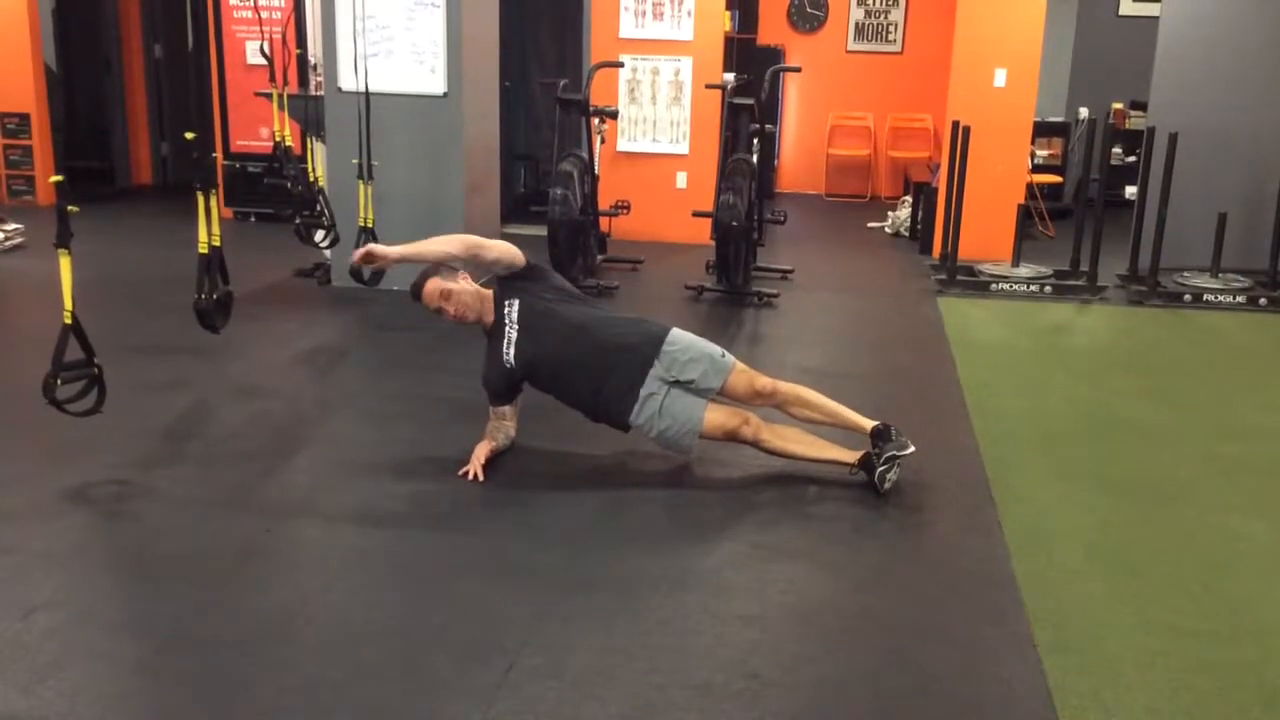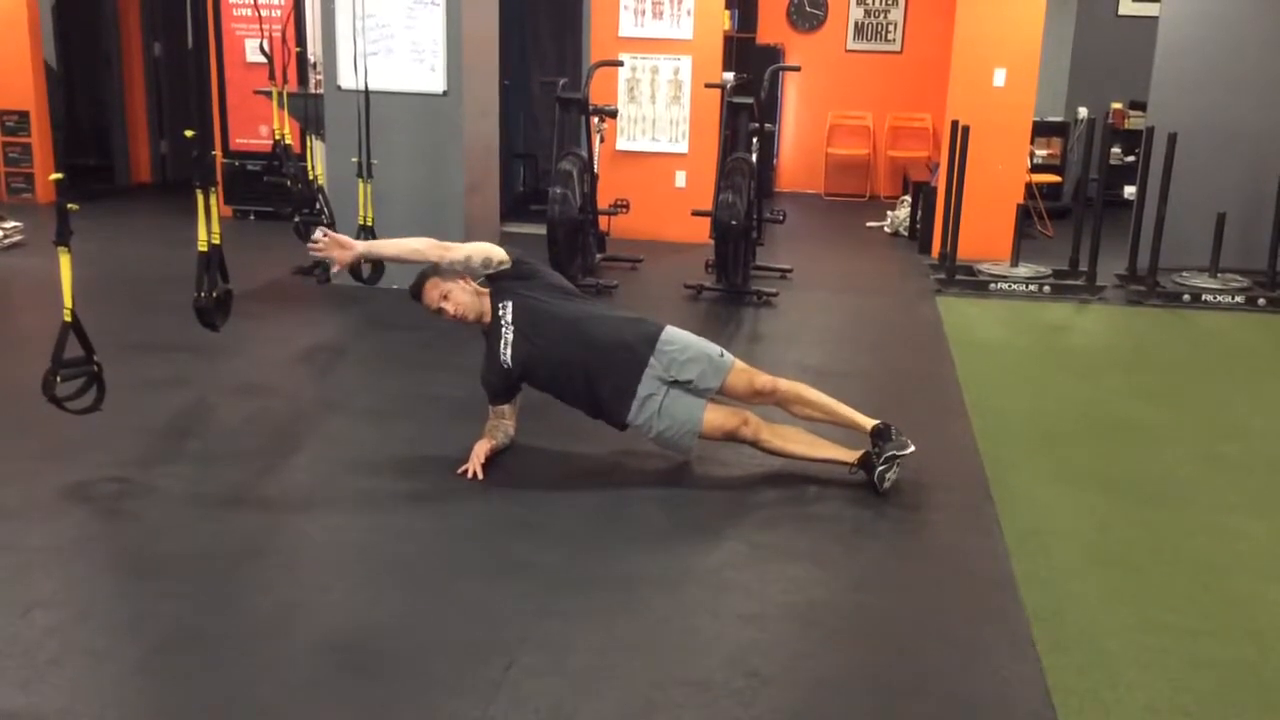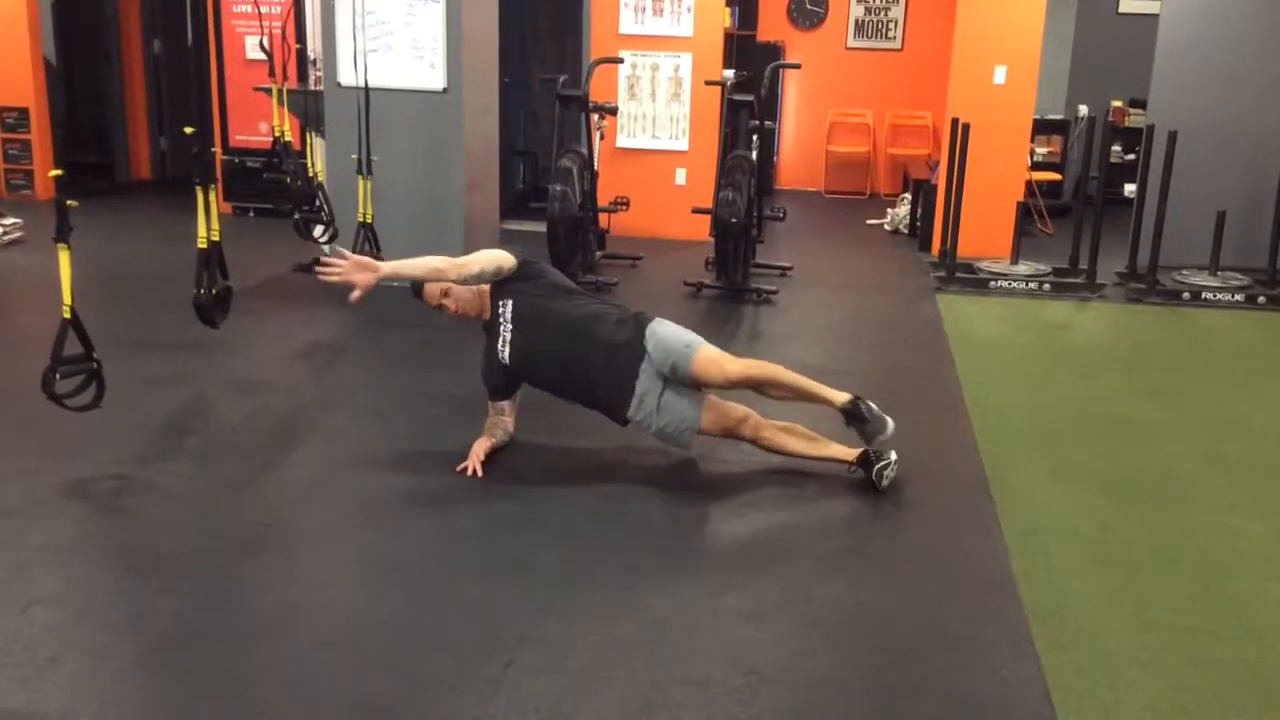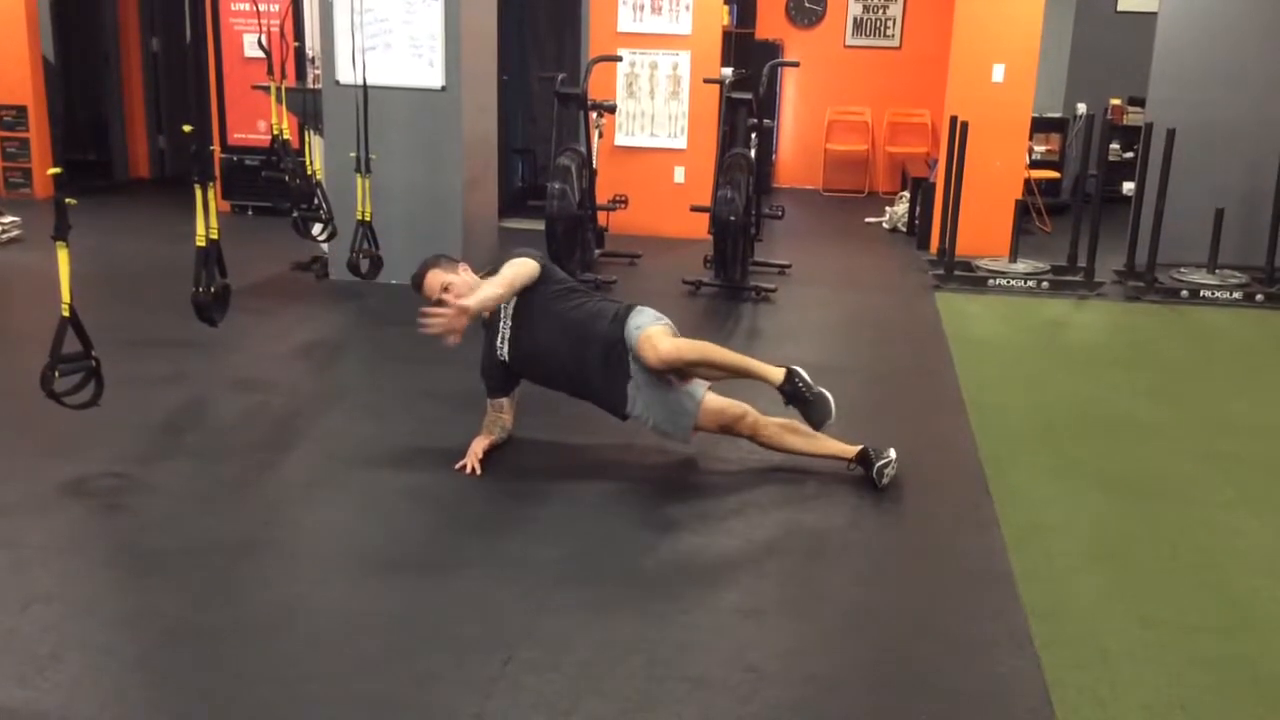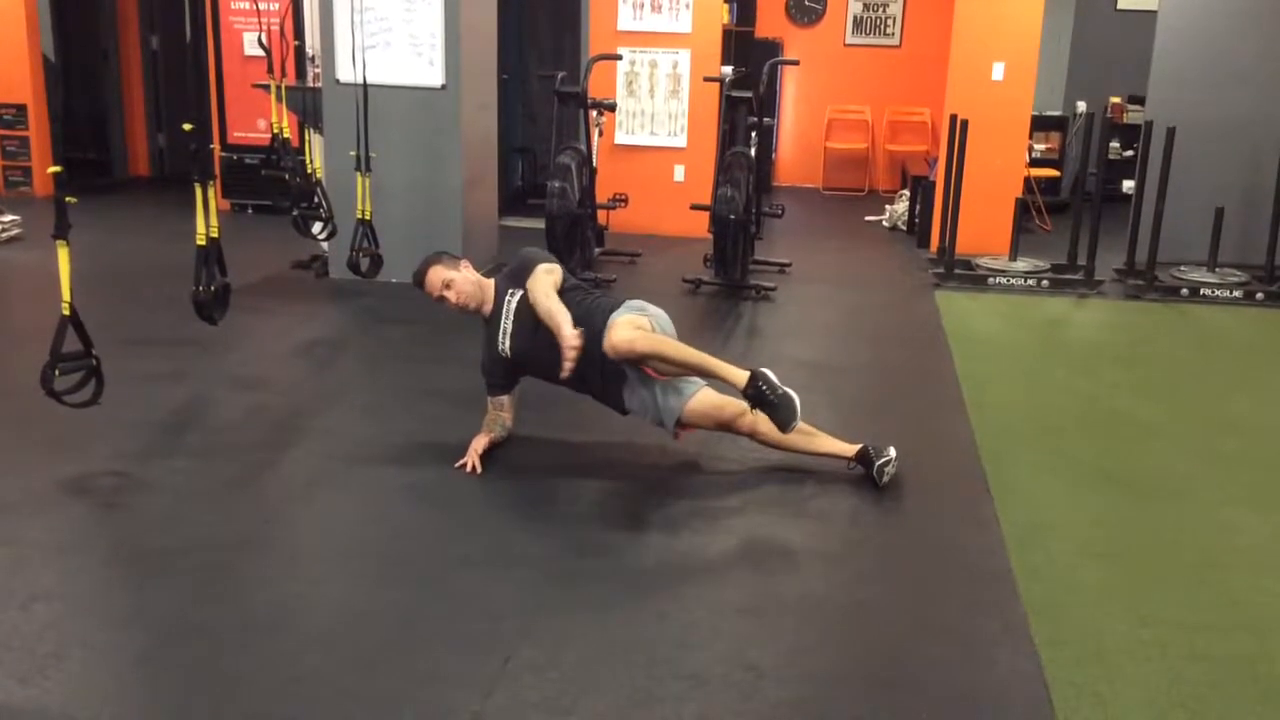
dt=0.5s
person 1, frame 1
left shoulder: (518, 280)
right shoulder: (499, 362)
left elbow: (473, 246)
right elbow: (504, 426)
left wrist: (394, 252)
right wrist: (485, 447)
left hip: (655, 348)
right hip: (638, 401)
left knee: (763, 390)
right knee: (745, 427)
left ankle: (876, 433)
right ankle: (861, 462)
person 1, frame 2
left shoulder: (509, 276)
right shoulder: (497, 362)
left elbow: (439, 251)
right elbow: (503, 424)
left wrist: (362, 247)
right wrist: (485, 444)
left hip: (655, 349)
right hip: (637, 401)
left knee: (763, 388)
right knee: (745, 428)
left ankle: (876, 432)
right ankle: (862, 460)
person 1, frame 3
left shoulder: (515, 275)
right shoulder: (497, 359)
left elbow: (454, 266)
right elbow: (503, 419)
left wrist: (381, 269)
right wrist: (485, 441)
left hip: (645, 342)
right hip: (637, 398)
left knee: (733, 373)
right knee: (744, 424)
left ankle: (846, 404)
right ankle: (860, 457)
person 1, frame 4
left shoulder: (515, 266)
right shoulder: (495, 355)
left elbow: (510, 279)
right elbow: (501, 415)
left wrist: (471, 307)
right wrist: (484, 439)
left hip: (632, 331)
right hip: (633, 394)
left knee: (660, 353)
right knee: (742, 421)
left ankle: (781, 378)
right ankle: (861, 457)
person 1, frame 5
left shoulder: (523, 267)
right shoulder: (495, 352)
left elbow: (544, 287)
right elbow: (501, 415)
left wrist: (567, 331)
right wrist: (484, 437)
right hip: (631, 390)
left knee: (619, 342)
right knee: (740, 419)
left ankle: (750, 380)
right ankle: (859, 456)
